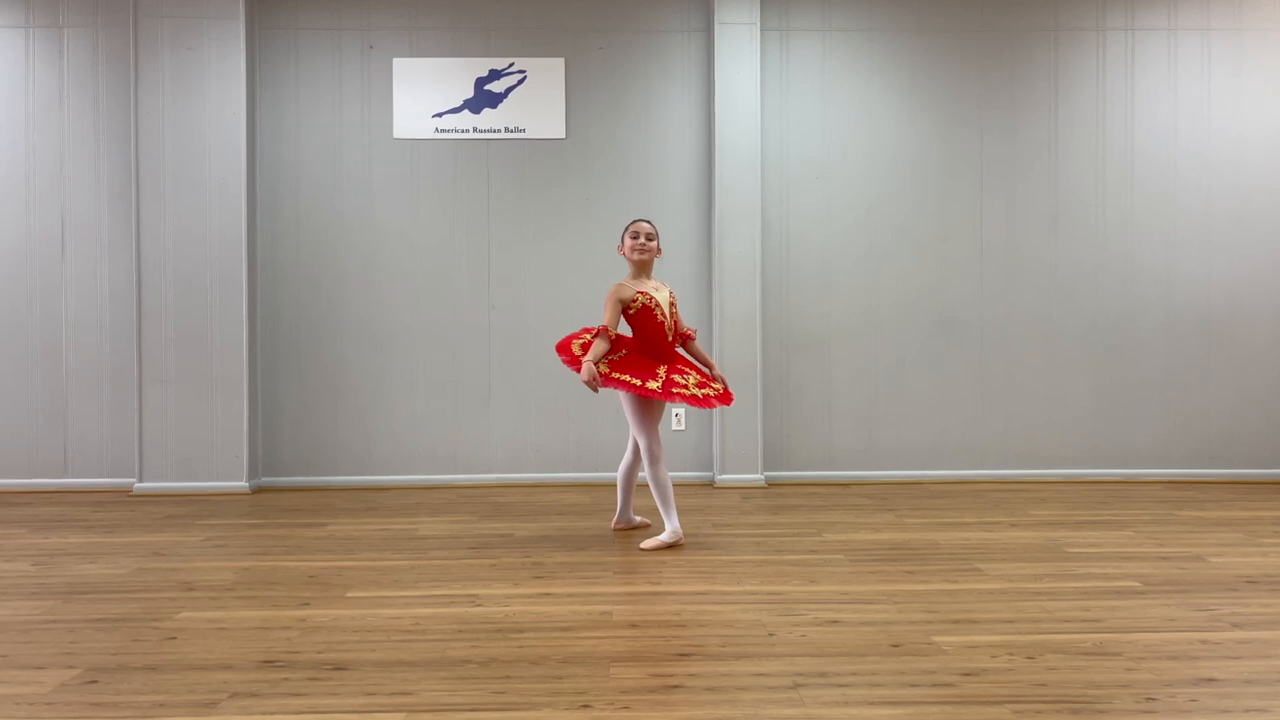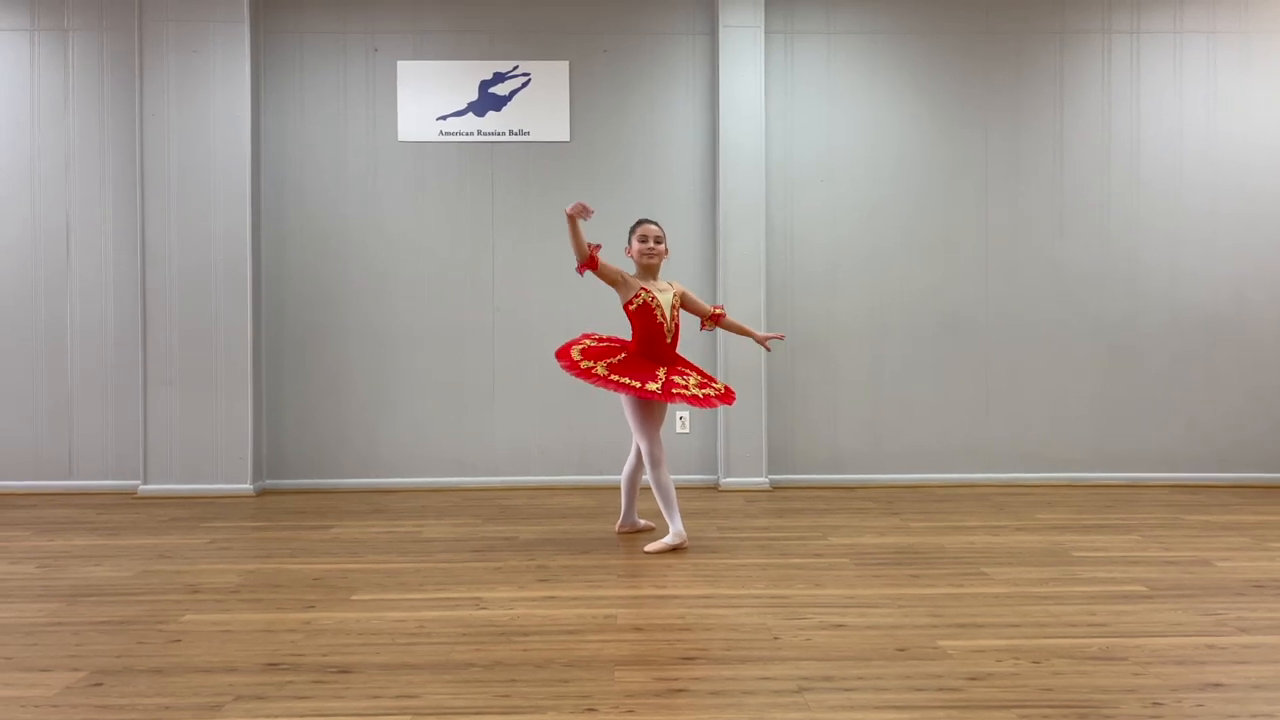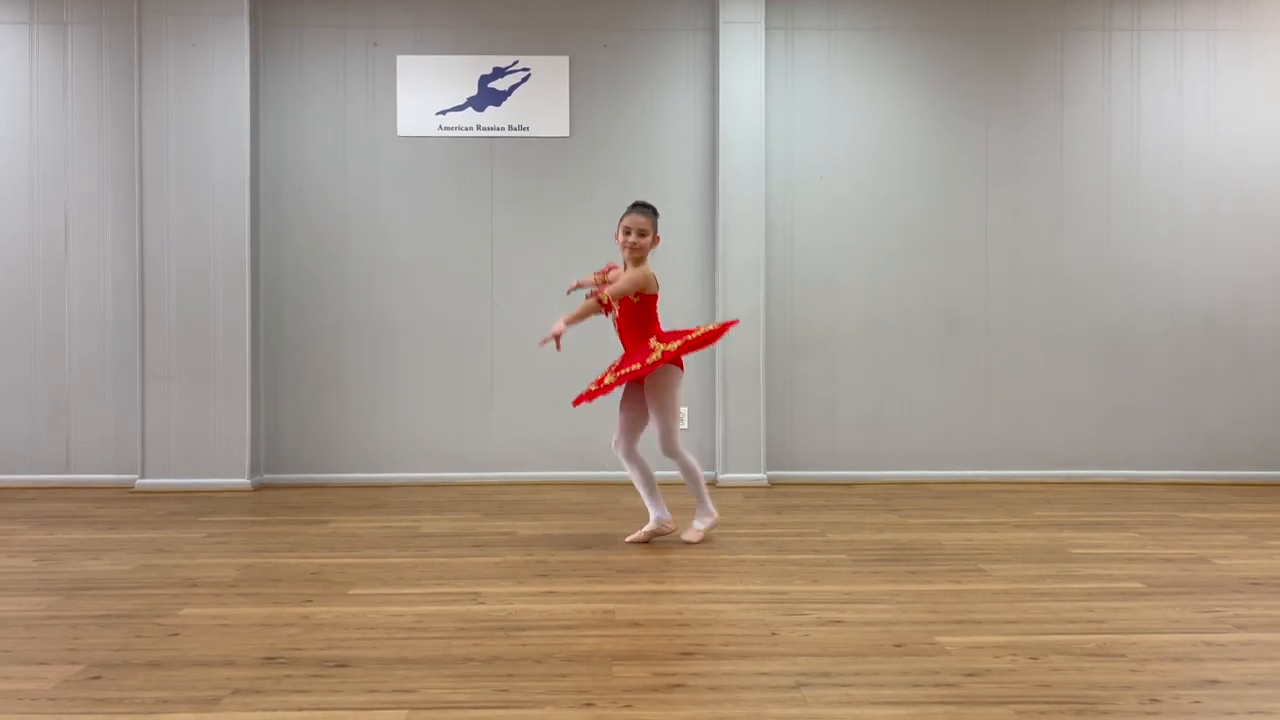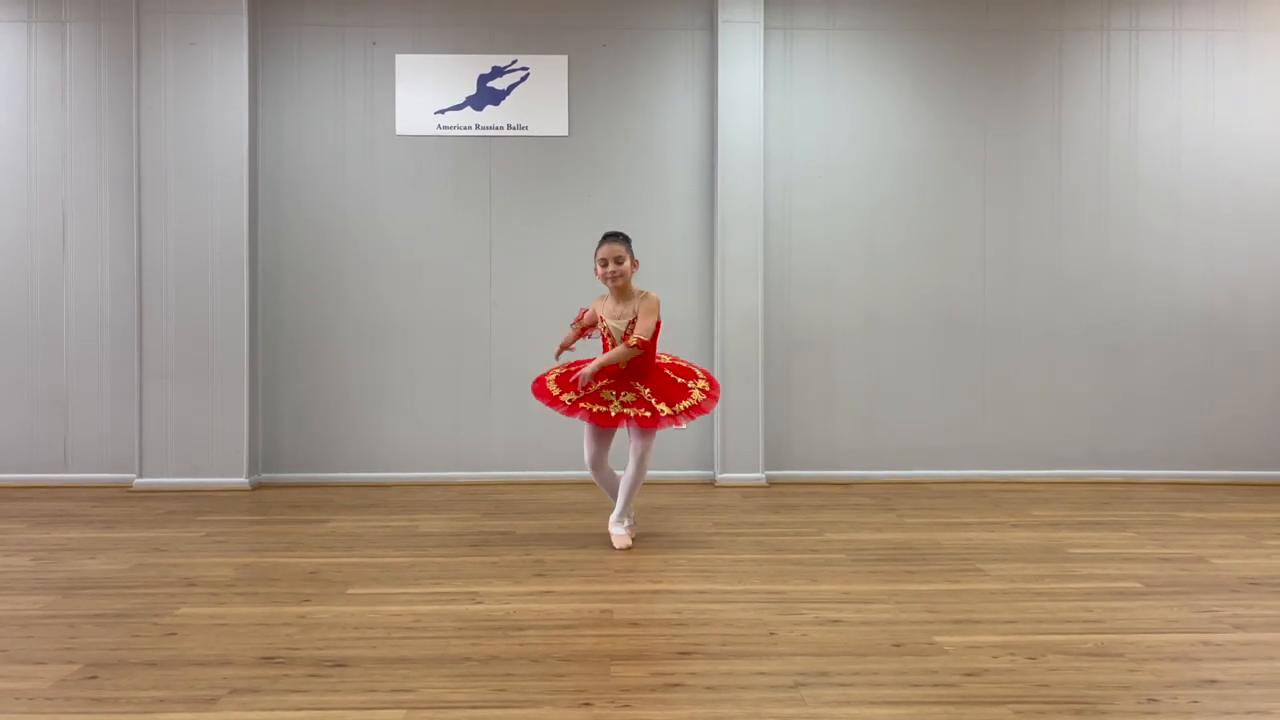
dt=1s
person 1, frame 1
left shoulder: (667, 290)
right shoulder: (620, 291)
left elbow: (684, 335)
right elbow: (605, 335)
left wrist: (711, 366)
right wrist: (588, 362)
left hip: (662, 371)
right hip: (634, 371)
left knee: (639, 447)
right knee: (652, 450)
left ankle: (624, 514)
right ankle: (672, 527)
person 1, frame 2
left shoulder: (676, 291)
right shoulder: (624, 282)
left elbow: (712, 315)
right elbow: (585, 259)
left wrist: (754, 334)
right wrist: (573, 221)
left hip: (663, 373)
right hip: (635, 371)
left knee: (643, 450)
right knee: (653, 452)
left ankle: (628, 517)
right ankle: (676, 530)
person 1, frame 3
left shoulder: (643, 274)
right shoulder: (619, 273)
left elbow: (604, 297)
right elbow: (600, 292)
left wrist: (564, 322)
left hip: (660, 359)
right hip: (638, 366)
left knee: (670, 445)
right knee: (622, 446)
left ankle: (705, 512)
right ankle: (659, 518)
person 1, frame 4
left shoulder: (649, 301)
right shoulder: (598, 306)
left elbow: (638, 346)
right elbow: (579, 329)
left wrist: (596, 364)
right wrist: (563, 346)
left hip: (648, 387)
right hip: (608, 387)
left knee: (640, 453)
right knee: (594, 461)
left ankle: (619, 519)
right ankle: (623, 513)
